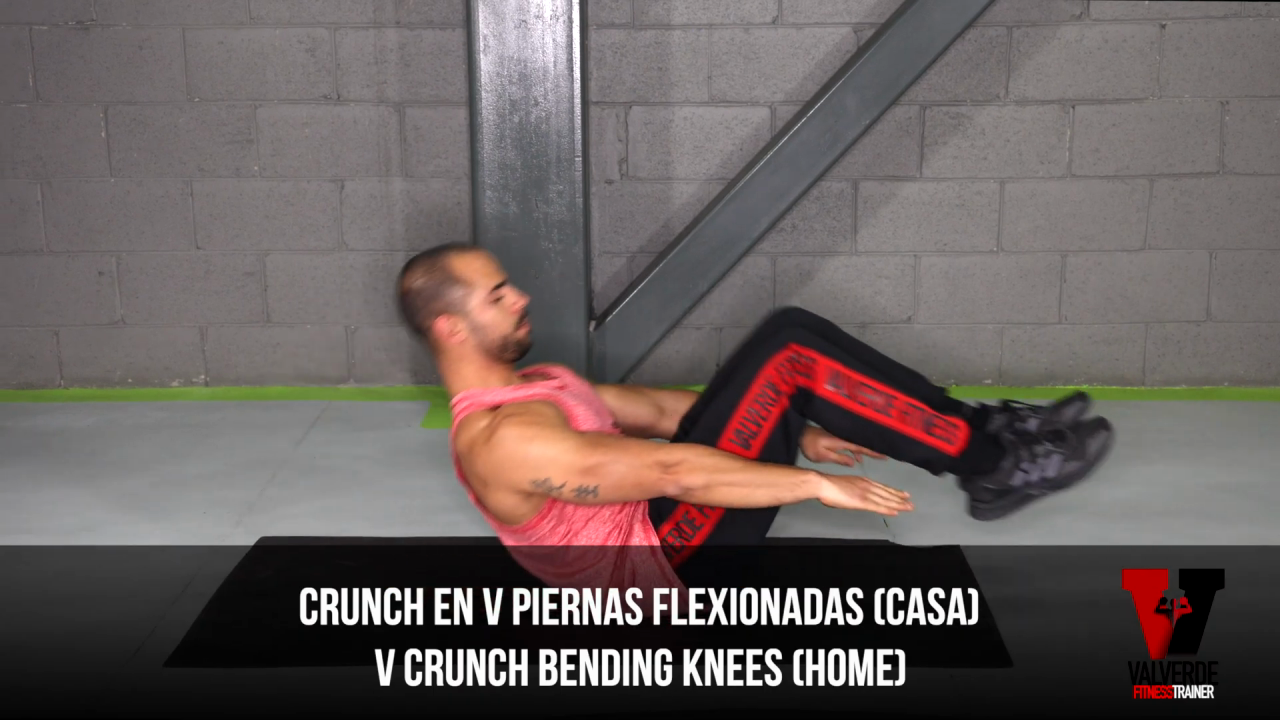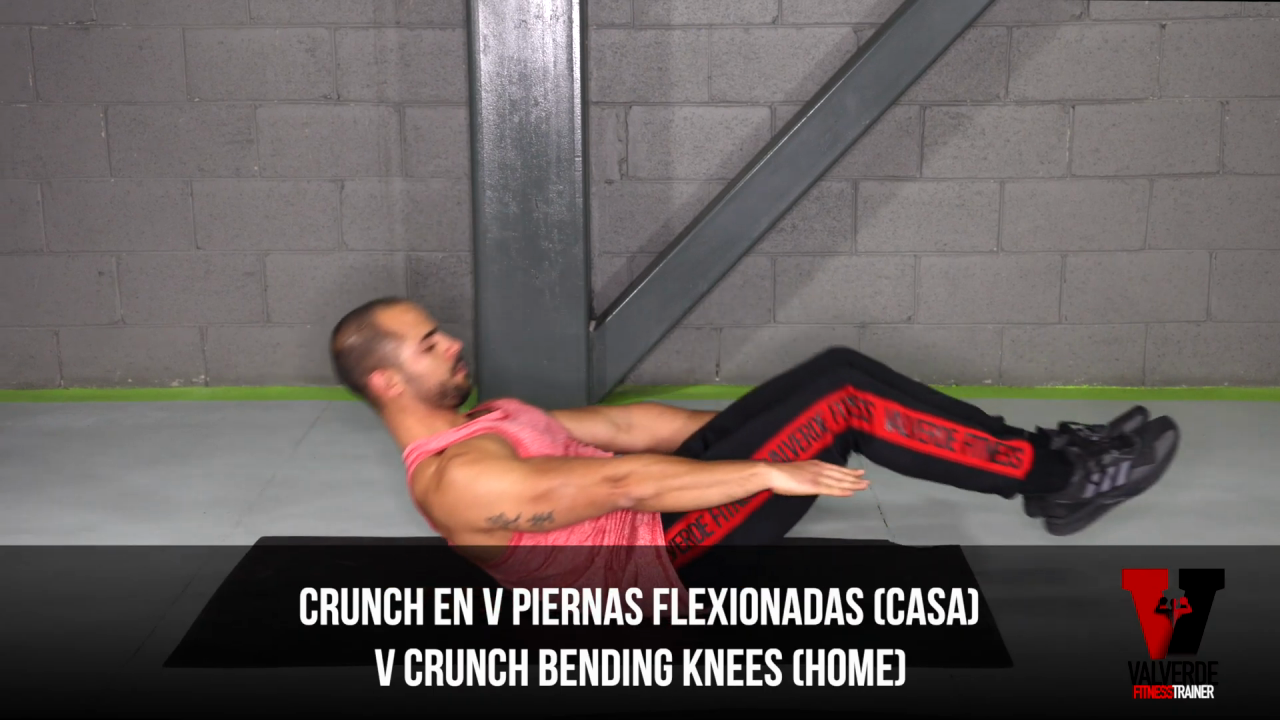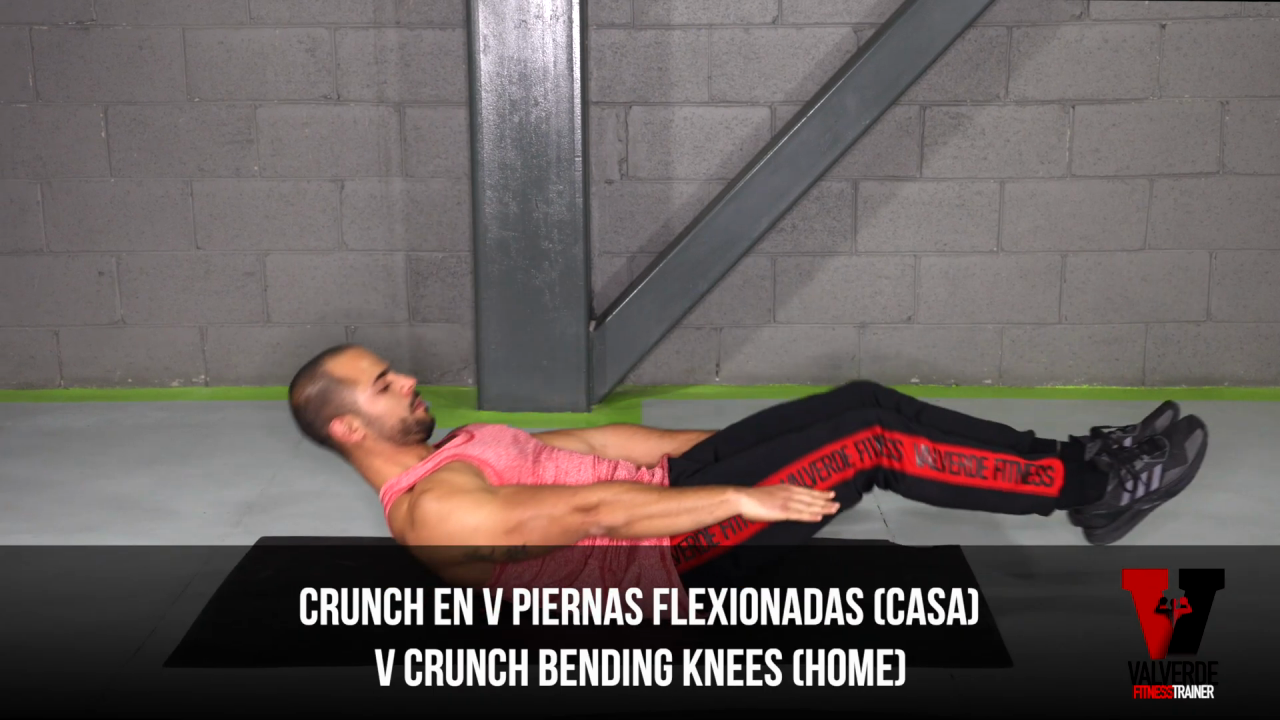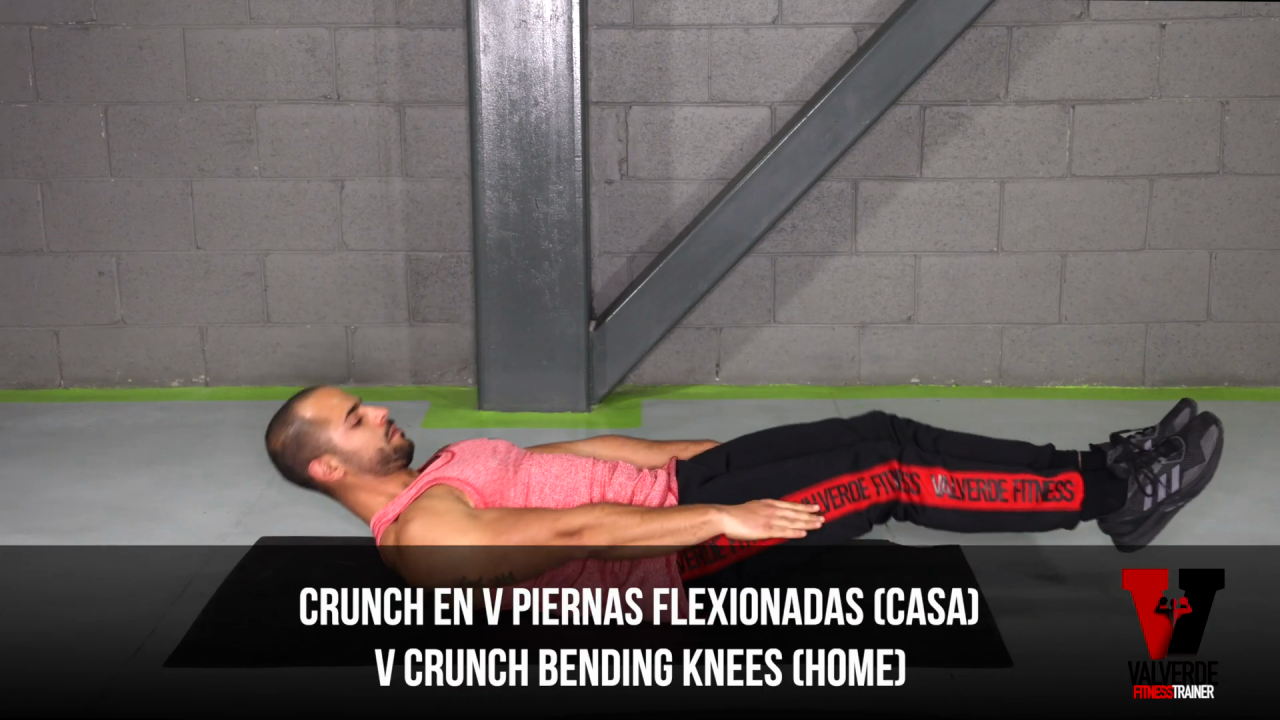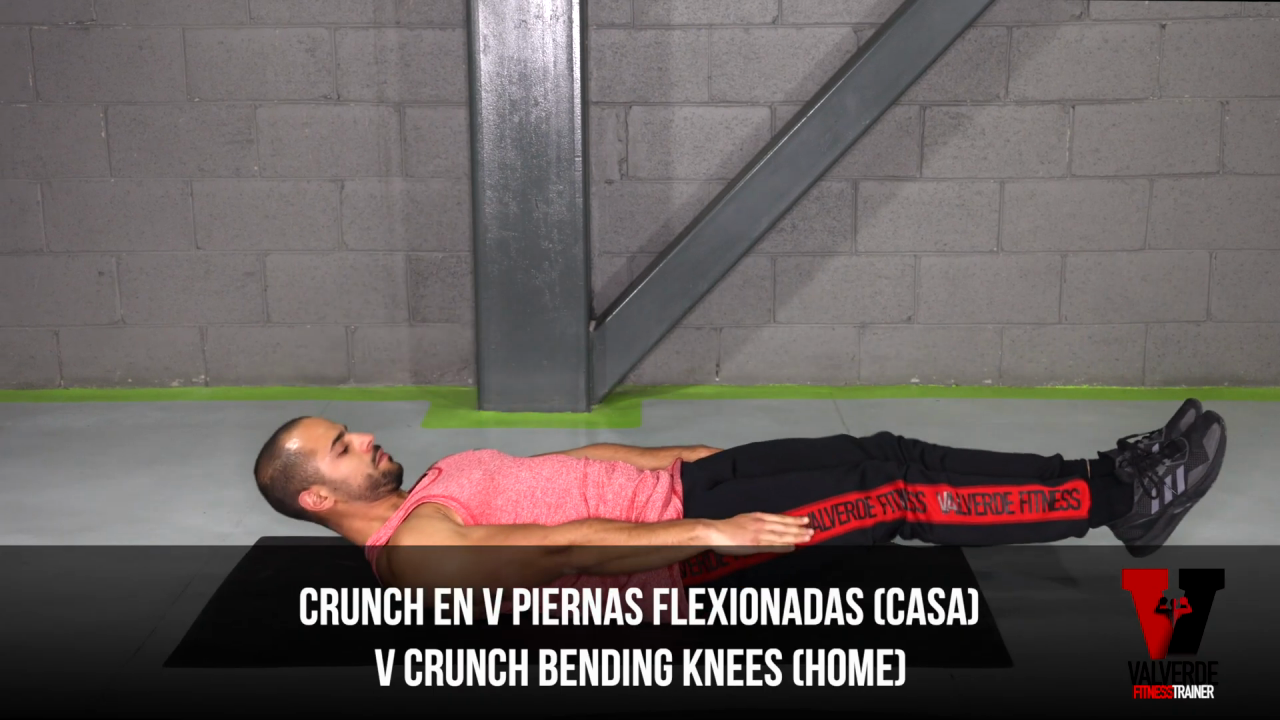
dt=0.3s
person 1, frame 1
left shoulder: (520, 384)
right shoulder: (502, 442)
left elbow: (657, 409)
right elbow: (666, 470)
left wrist: (800, 432)
right wrist: (818, 484)
left hip: (666, 519)
right hip: (673, 560)
left knee: (789, 335)
right knee: (790, 359)
left ankle: (978, 439)
right ankle: (985, 460)
person 1, frame 2
left shoulder: (476, 425)
right shoulder: (458, 482)
left elbow: (618, 424)
right elbow: (619, 487)
left wrist: (750, 428)
right wrist: (771, 471)
left hip: (664, 507)
right hip: (668, 552)
left knee: (836, 373)
right knee: (841, 401)
left ankle: (1047, 459)
right ankle: (1056, 478)
person 1, frame 3
left shoulder: (449, 456)
right shoulder: (433, 511)
left elbow: (589, 444)
right elbow: (591, 515)
left wrist: (721, 447)
right wrist: (740, 498)
left hip: (664, 493)
right hip: (673, 557)
left knee: (860, 406)
right knee: (869, 444)
left ankle: (1076, 466)
right ankle: (1090, 490)
person 1, frame 4
left shoulder: (443, 475)
right shoulder: (421, 537)
left elbow: (581, 452)
right elbow: (577, 536)
left wrist: (697, 454)
right wrist: (720, 519)
left hip: (675, 482)
right hip: (676, 550)
left knee: (877, 434)
right knee: (888, 479)
left ankle: (1100, 471)
right ankle: (1112, 497)
person 1, frame 5
left shoulder: (436, 490)
right shoulder: (415, 554)
left elbow: (574, 461)
right elbow: (565, 548)
left wrist: (685, 456)
right wrist: (708, 533)
left hip: (676, 485)
right hip: (672, 547)
left knee: (881, 458)
right knee: (892, 499)
left ankle: (1107, 480)
right ankle: (1119, 502)
